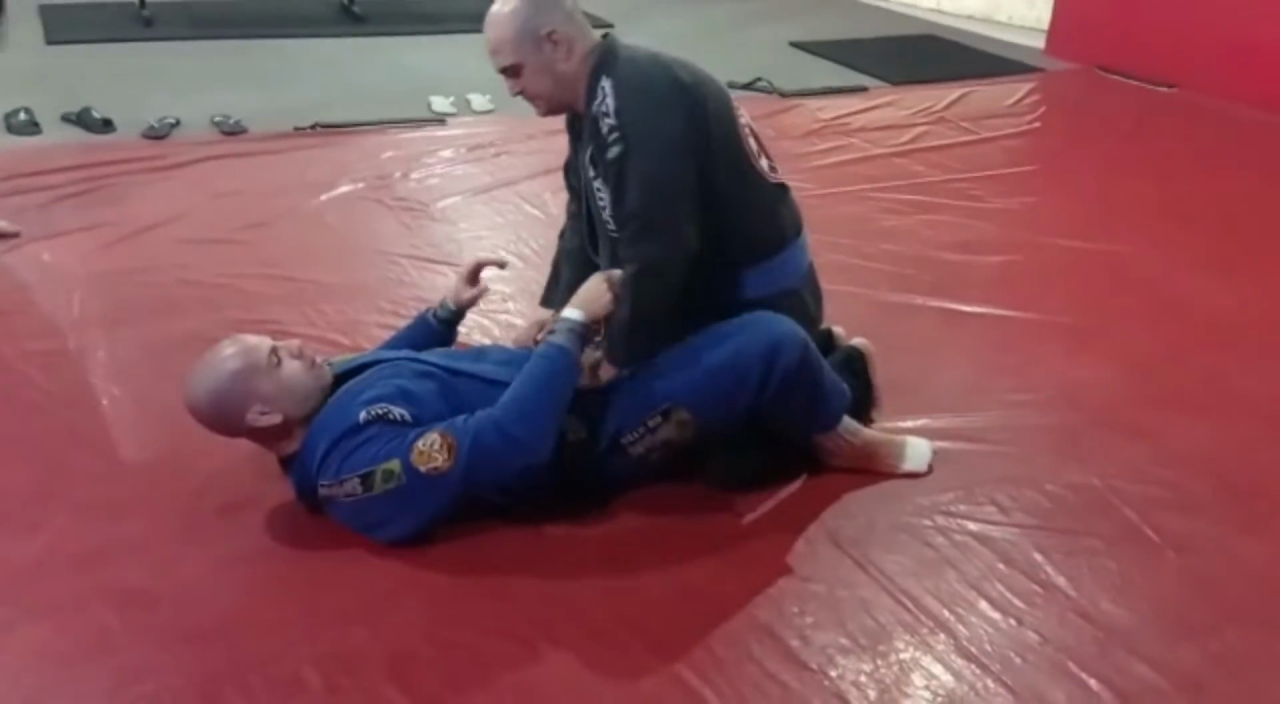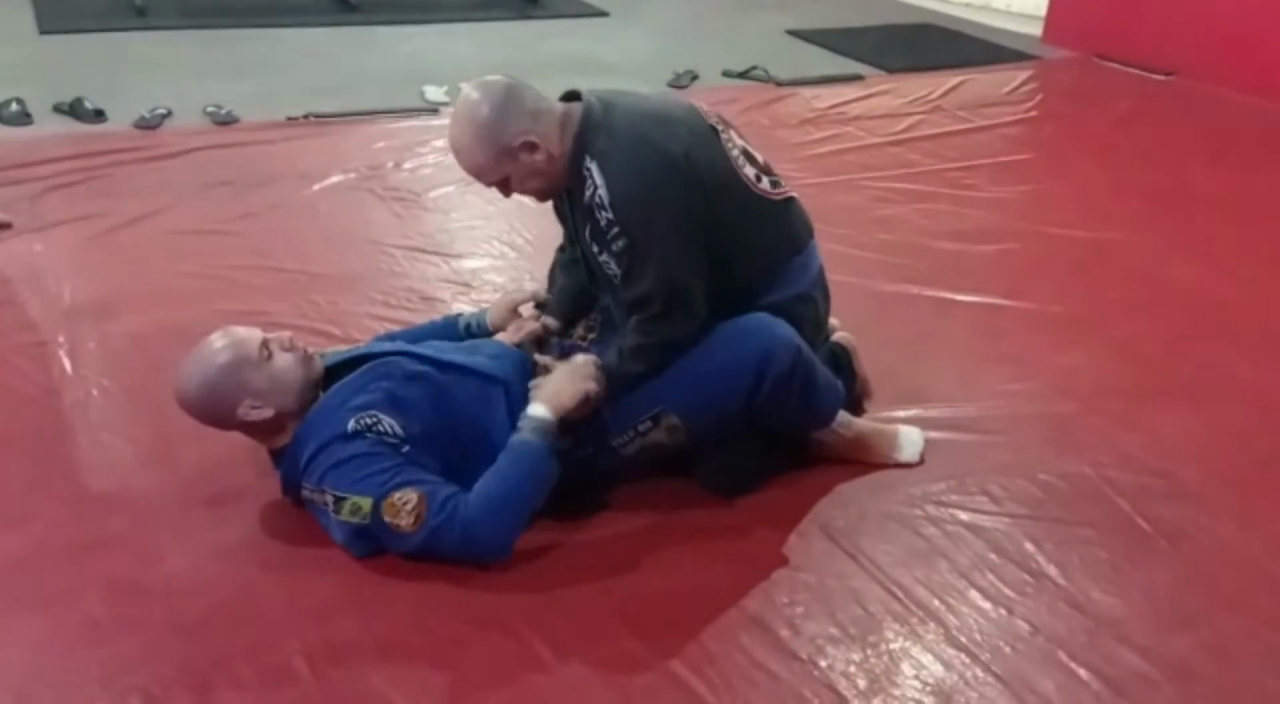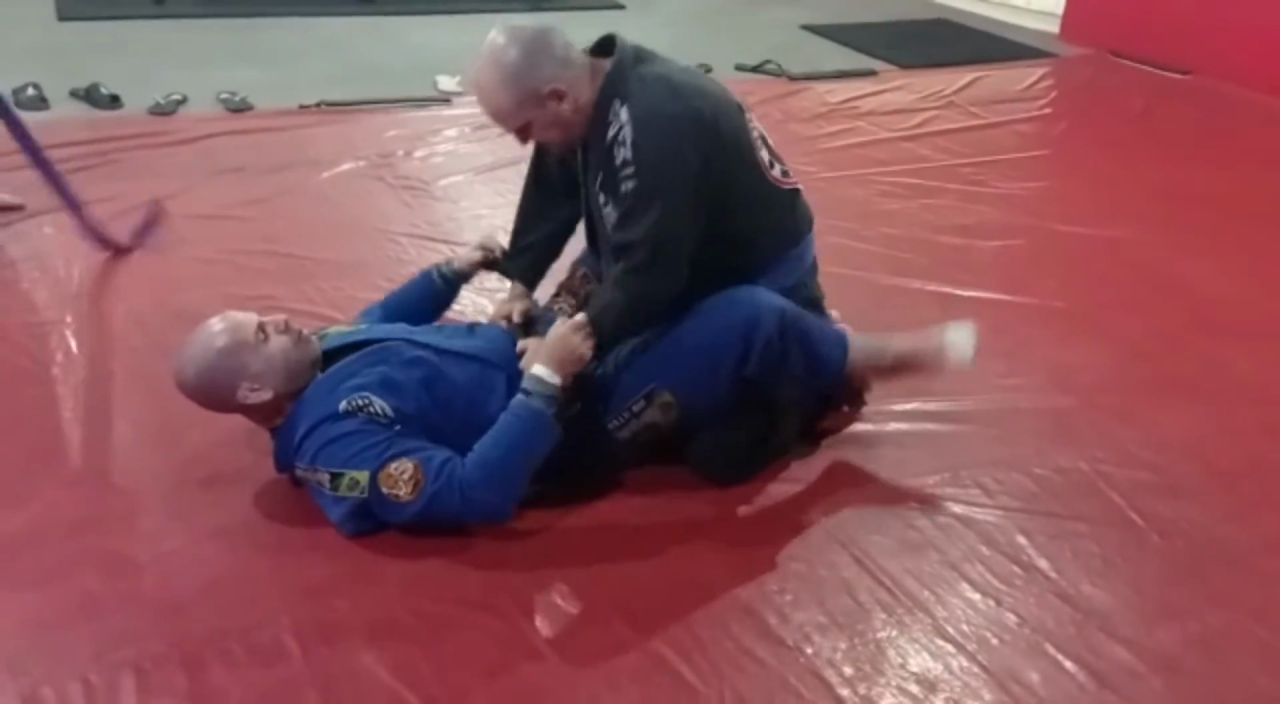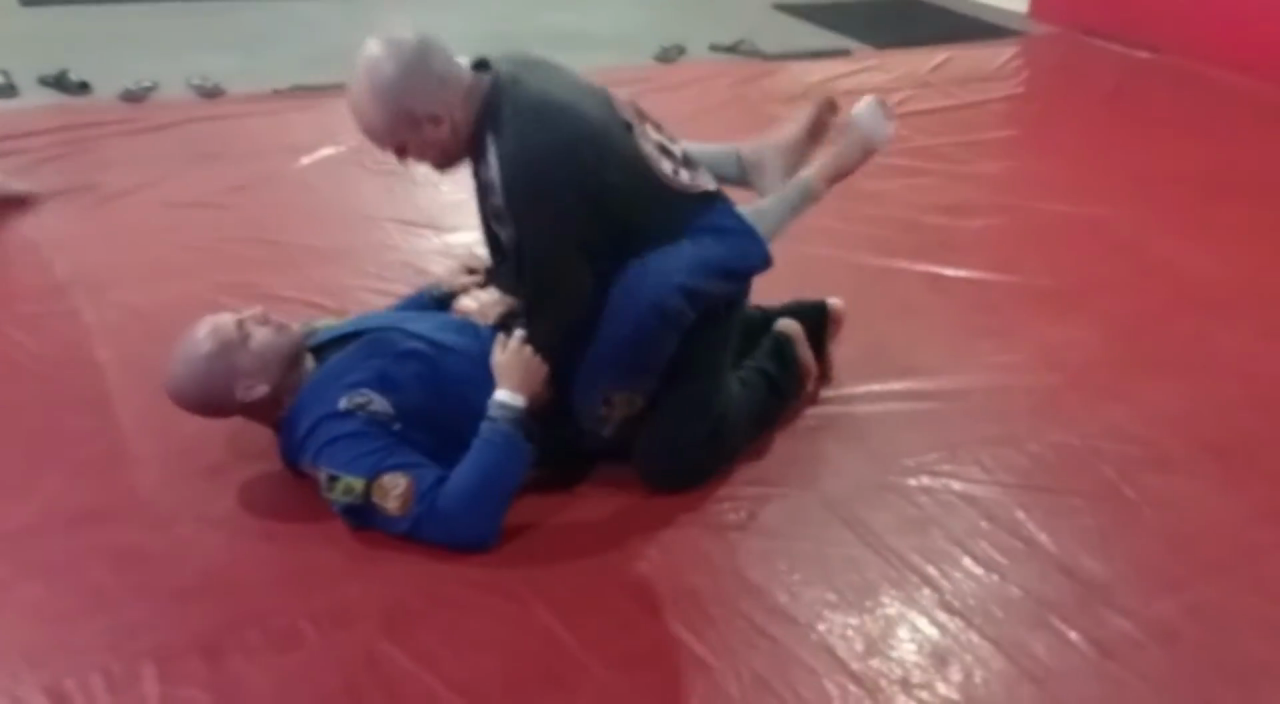
dt=1s
person 1, frame 1
left shoulder: (325, 404)
right shoulder: (359, 461)
right elbow: (513, 441)
left wrist: (446, 310)
right wrist: (574, 321)
left hip: (570, 378)
right hip: (592, 436)
right knee: (772, 342)
left ankle: (814, 364)
right ankle: (844, 441)
person 1, frame 2
left shoulder: (319, 385)
right shoulder: (341, 466)
left elbow: (396, 349)
right elbow: (483, 532)
left wrist: (481, 322)
right wrist: (545, 415)
left hip: (549, 375)
right hip: (581, 434)
right knee: (763, 346)
left ankle: (805, 358)
right ankle: (840, 433)
person 1, frame 3
left shoulder: (324, 360)
right shoulder: (337, 444)
left elbow: (388, 319)
right elbow: (479, 493)
left wrist: (452, 270)
right wrist: (545, 380)
left hip: (543, 348)
right hip: (581, 416)
right knee: (749, 318)
left ankle: (813, 351)
right ankle: (878, 355)
person 1, frame 4
left shoulder: (311, 352)
right shoulder: (336, 435)
right elbow: (460, 520)
left wrist: (448, 291)
right wrist: (512, 403)
left hip: (525, 348)
left ankle: (783, 327)
person 2, frame 1
left shoulder: (637, 102)
right shoulder: (596, 102)
left elbow: (658, 247)
right elbow: (587, 218)
left wrist: (618, 355)
right wrist: (557, 307)
left hip: (754, 295)
right hip: (700, 284)
person 2, frame 2
left shoulder: (631, 177)
right shoulder: (584, 123)
left elbow: (664, 318)
right elbow: (584, 244)
right wrist: (554, 319)
left hip: (769, 291)
right hip: (711, 276)
left knee: (723, 467)
left ankle: (829, 374)
person 2, frame 3
left shoulder: (657, 126)
right shoulder: (580, 95)
left elbow: (647, 277)
right elbow: (549, 197)
right wrist: (521, 285)
left hip: (759, 280)
right hip: (691, 270)
person 2, frame 4
left shoulder: (531, 159)
right shoulder: (503, 87)
left elbow: (556, 300)
right wrist: (505, 292)
left hip: (696, 257)
right hip: (641, 247)
left knee: (672, 458)
left ankle: (781, 360)
